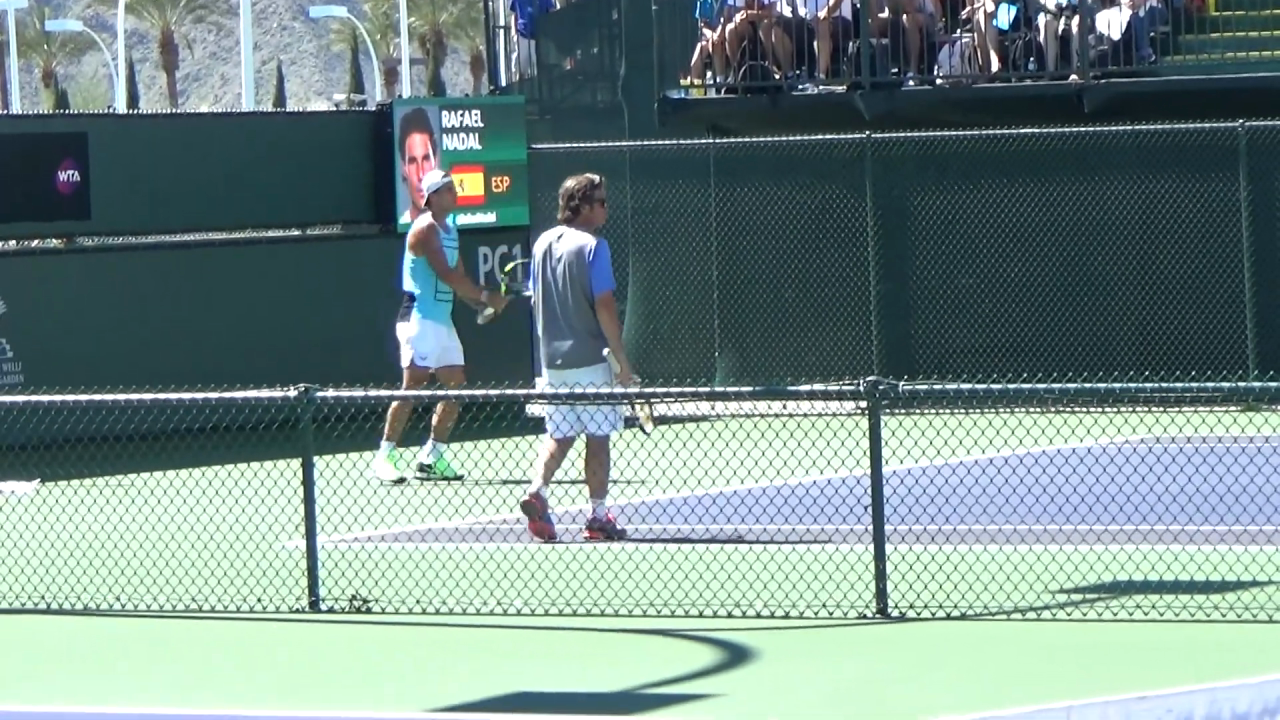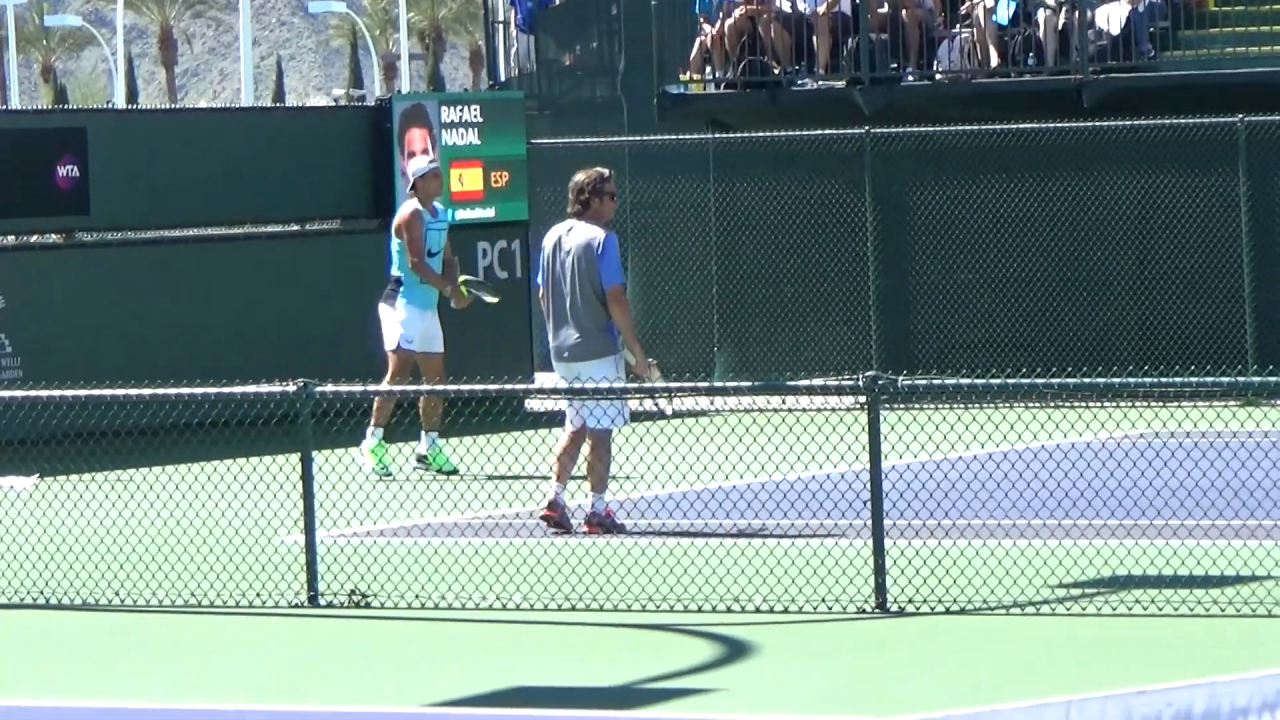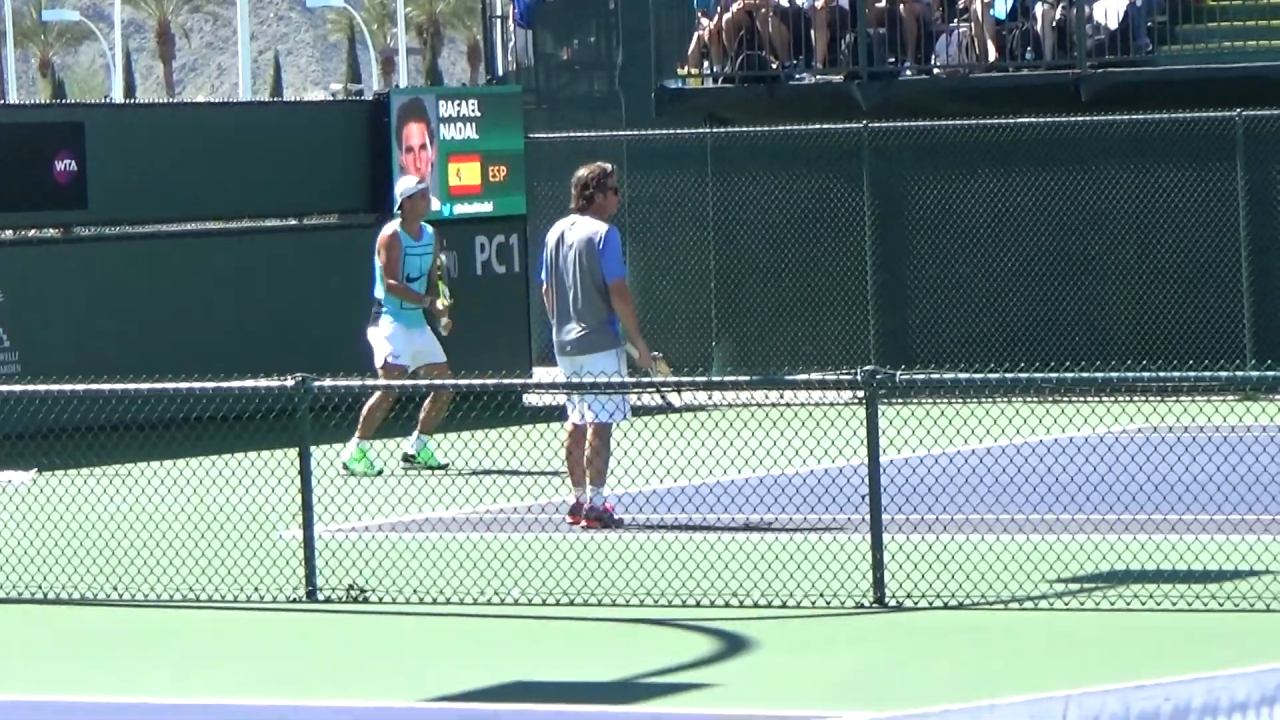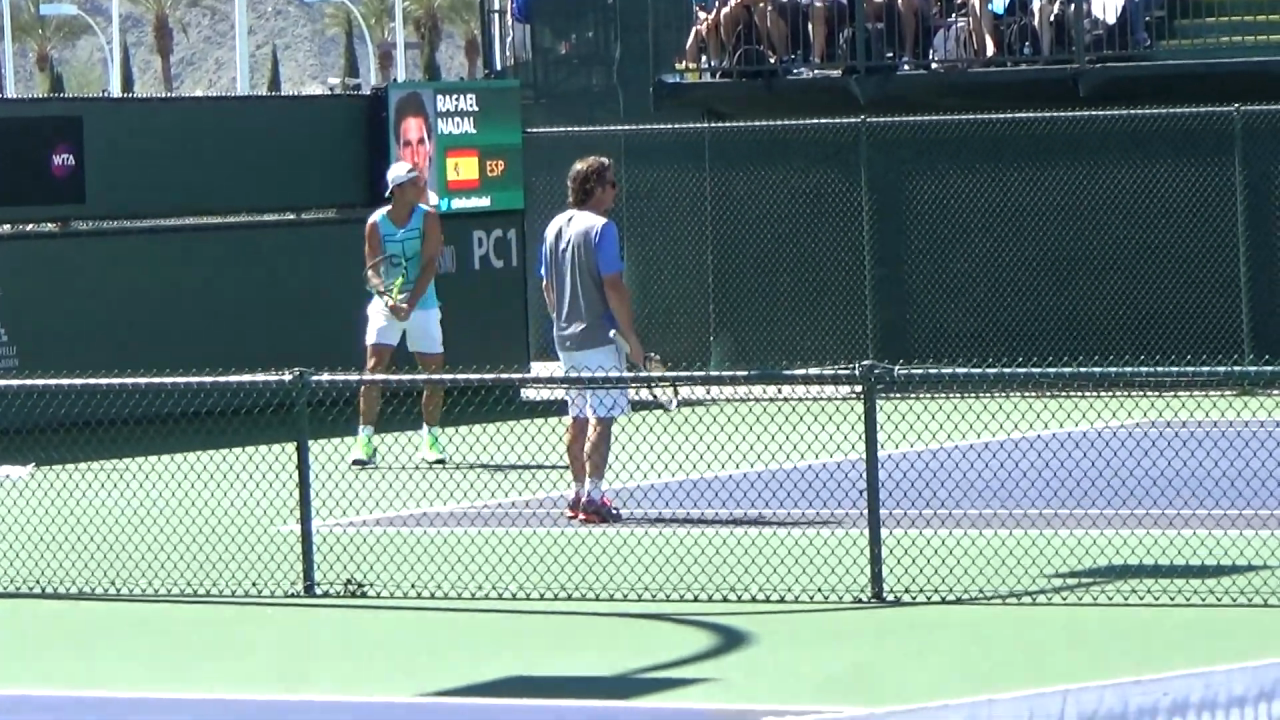
dt=0.2s
person 1, frame 1
left shoulder: (543, 242)
right shoulder: (593, 246)
left elbow: (535, 300)
right elbow: (605, 306)
right wrist: (622, 358)
left hip: (553, 359)
right hip: (589, 359)
left knee: (559, 434)
right knee: (597, 437)
left ankle: (536, 492)
right ankle: (598, 518)
person 1, frame 2
left shoulder: (552, 237)
right shoulder: (602, 240)
left elbow: (543, 295)
right elbow: (616, 300)
right wrist: (636, 349)
left hip: (563, 350)
right hip: (597, 351)
left knee: (575, 428)
right knee: (600, 432)
left ankle: (555, 499)
right ankle: (597, 512)
person 1, frame 3
left shoulder: (555, 232)
right shoulder: (604, 234)
left elbow: (547, 291)
right elbow: (618, 293)
right wrist: (639, 342)
left hip: (566, 345)
right hip: (599, 345)
left knee: (577, 424)
right knee: (599, 425)
left ankle: (579, 500)
right ankle: (594, 506)
person 1, frame 4
left shoulder: (554, 226)
right shoulder: (601, 227)
left elbow: (547, 287)
right elbow: (613, 287)
right wrist: (632, 337)
left hip: (566, 339)
right hip: (599, 339)
left knee: (578, 418)
right knee: (602, 419)
left ankle: (580, 494)
right ankle: (593, 499)
person 2, frame 1
left shoulder: (449, 228)
right shoulder: (425, 229)
left elbow: (459, 277)
right elbow: (445, 275)
left wrist: (484, 301)
right wrist: (484, 295)
left hip: (443, 322)
right hip: (420, 321)
left knee: (456, 389)
right knee: (411, 388)
left ankle: (431, 458)
right ankle: (385, 456)
person 2, frame 2
left shoulder: (441, 213)
right shoulder: (411, 214)
left elbow: (447, 259)
right elbow: (416, 263)
left wrist: (456, 288)
right wrist: (448, 288)
left hip: (427, 307)
right hip: (403, 304)
left knee: (435, 378)
right knee: (398, 374)
left ankle: (428, 450)
right ankle: (373, 443)
person 2, frame 3
left shoulder: (431, 235)
right shoulder: (391, 236)
left elbow: (434, 280)
right elbow: (391, 284)
left wrist: (438, 307)
right wrist: (426, 305)
left hip: (420, 326)
right hip: (390, 323)
left knee: (444, 386)
right knee: (390, 388)
left ankle: (416, 449)
right ankle: (355, 451)
person 2, frame 4
left shoulder: (428, 217)
right shoulder: (376, 222)
left elbow: (428, 267)
left wrist: (412, 303)
right wrist: (392, 301)
left hip: (423, 307)
right hip: (388, 306)
left knee: (434, 375)
right knee: (373, 369)
left ankle: (431, 440)
right ankle: (365, 439)
